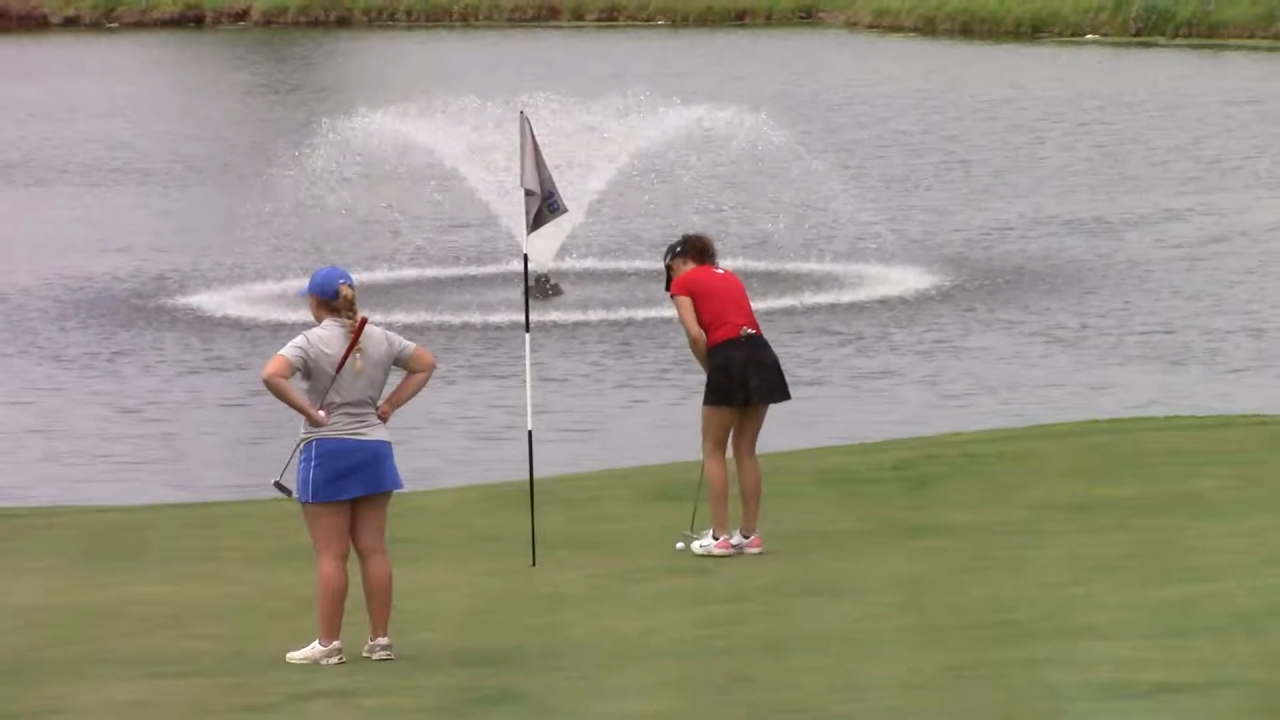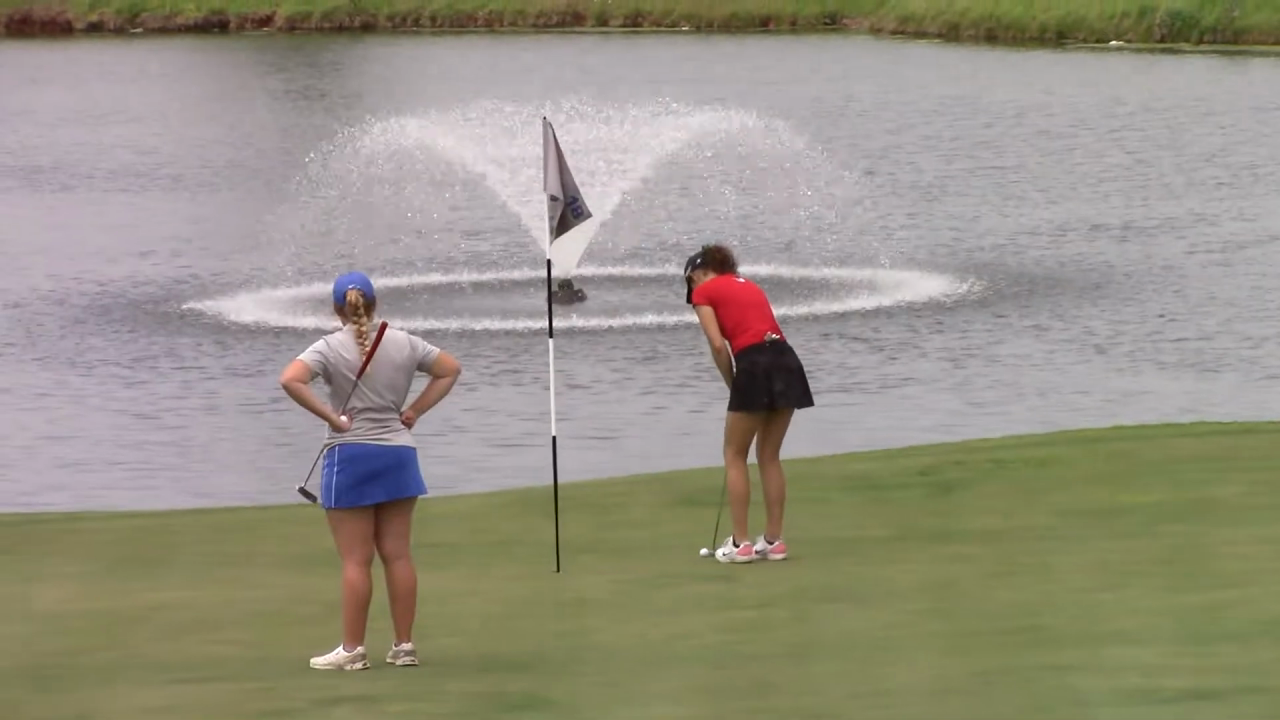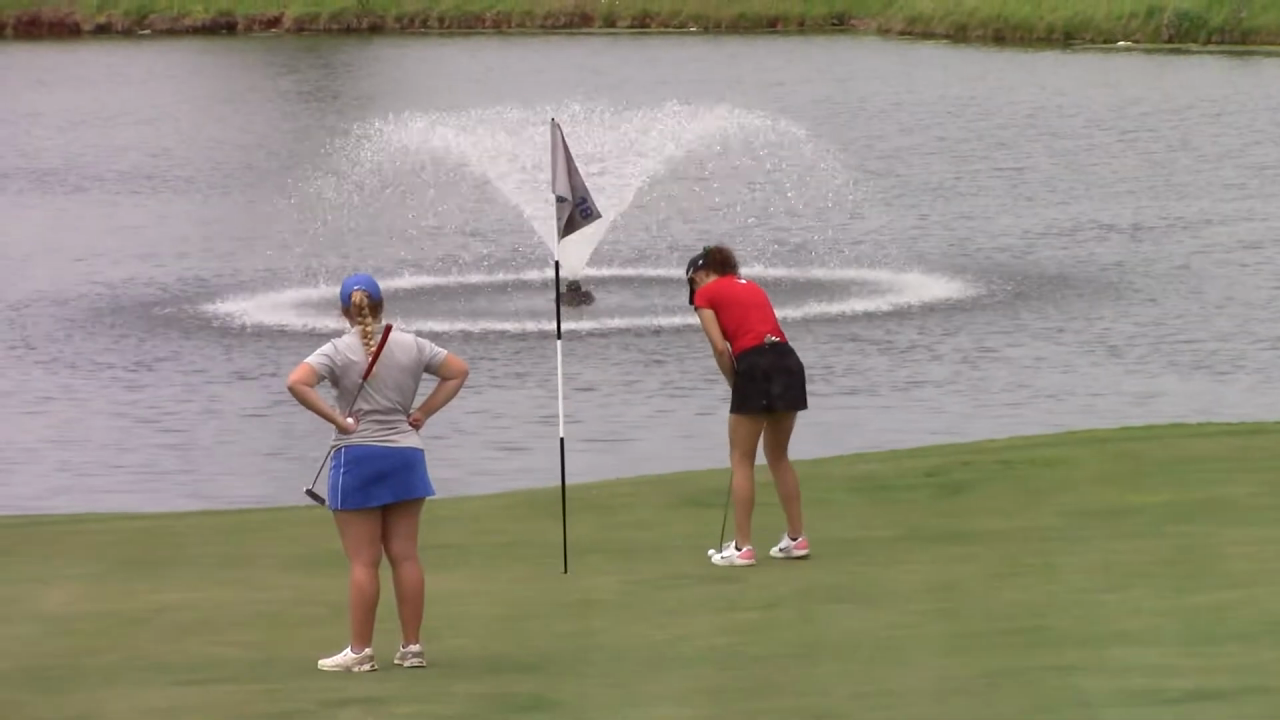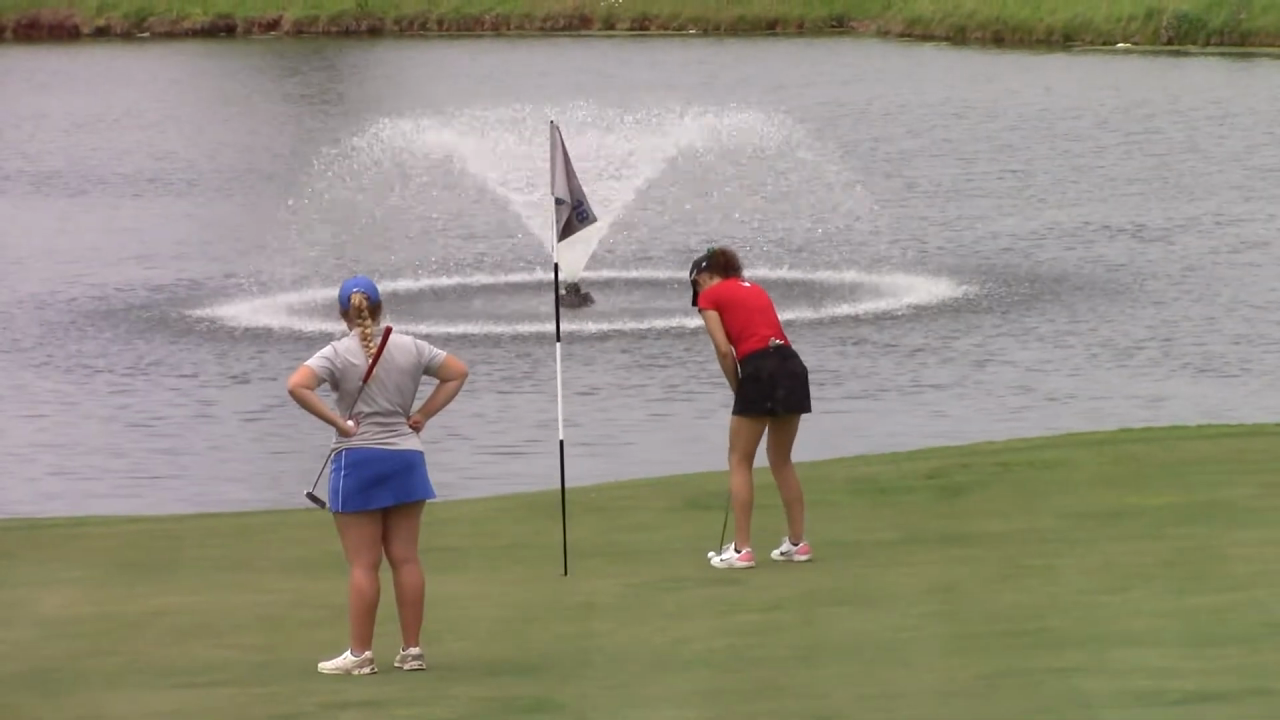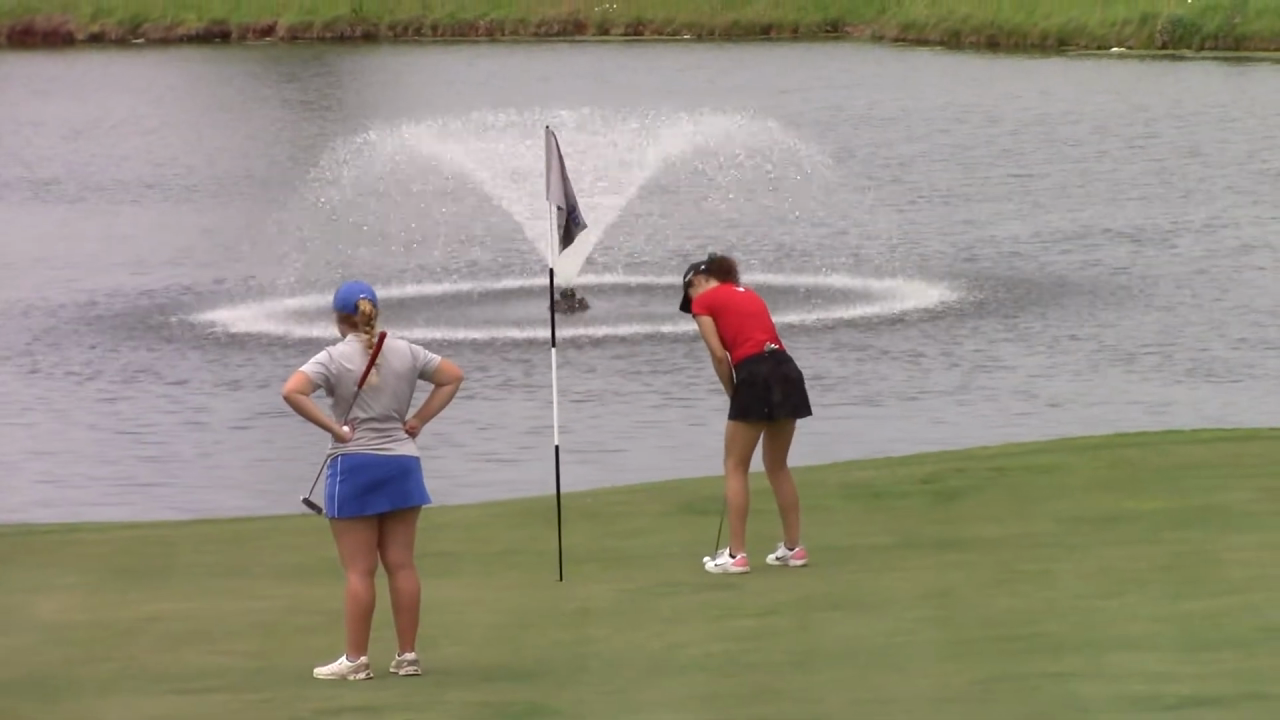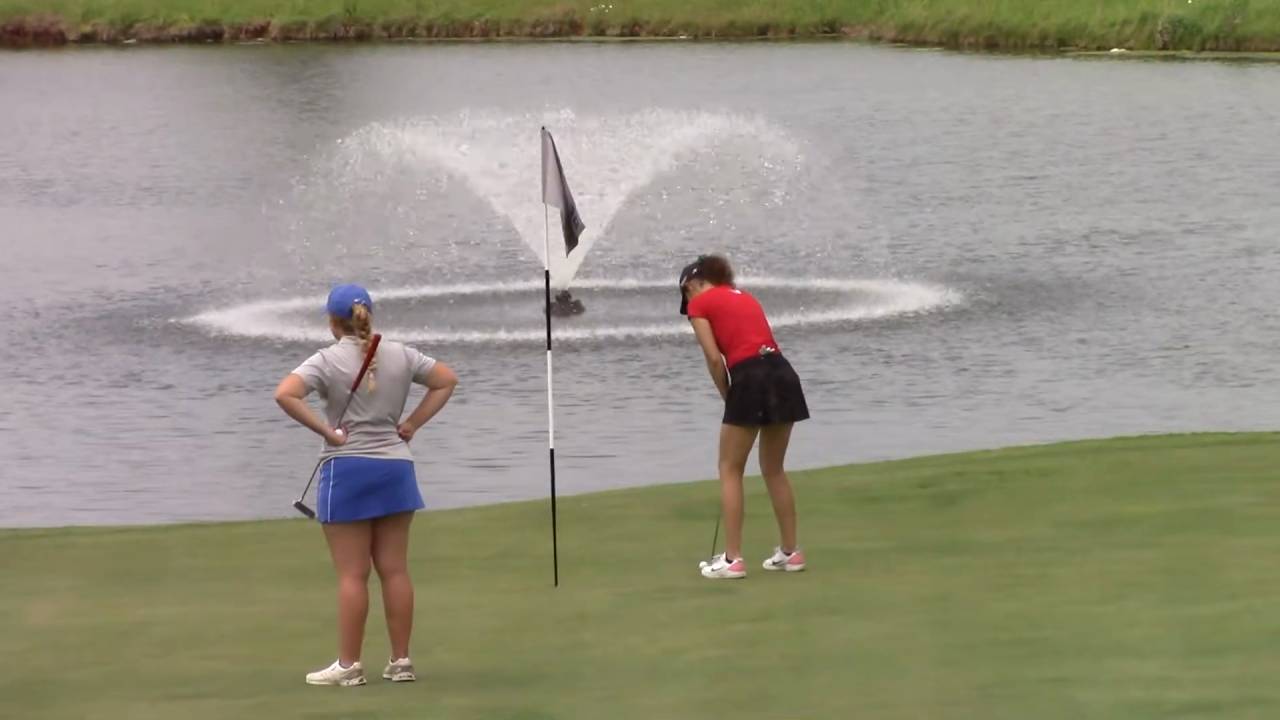
dt=0.5s
person 1, frame 1
left shoulder: (311, 341)
right shoulder: (380, 338)
left elbow: (271, 375)
right elbow: (426, 363)
left wrist: (309, 413)
right wrist: (390, 405)
left hip: (328, 452)
right hip: (374, 450)
left knee: (331, 554)
right knee: (373, 549)
left ankle: (328, 644)
right ankle: (380, 639)
person 1, frame 2
left shoulder: (331, 347)
right shoulder: (404, 343)
left elbow: (290, 380)
right elbow: (451, 369)
left wrist: (331, 418)
right wrist: (417, 410)
left hip: (352, 457)
right hip: (399, 455)
left knee: (356, 560)
right knee: (398, 555)
left ankle: (353, 650)
right ankle: (405, 646)
person 1, frame 3
left shoulder: (338, 350)
right shoulder: (411, 345)
left elbow: (296, 383)
right elbow: (460, 371)
left wrist: (337, 420)
right wrist: (424, 413)
left hip: (358, 459)
right hip: (406, 457)
left knee: (363, 562)
right knee: (405, 556)
left ankle: (360, 651)
right ankle: (412, 647)
person 1, frame 4
left shoulder: (337, 353)
right shoulder: (410, 347)
left elbow: (296, 386)
right elbow: (459, 372)
left wrist: (338, 423)
right wrist: (424, 414)
left hip: (359, 461)
right hip: (406, 460)
left knee: (363, 565)
right knee: (405, 560)
left ankle: (360, 654)
right ankle: (412, 650)
person 1, frame 5
left shoulder: (333, 358)
right shoulder: (406, 352)
left elbow: (291, 392)
right elbow: (453, 377)
left wrist: (334, 429)
right wrist: (419, 420)
left hip: (354, 467)
right hip: (402, 465)
left knee: (359, 571)
right knee: (401, 565)
left ankle: (356, 659)
right ankle: (407, 655)
person 1, frame 6
left shoulder: (327, 360)
right shoulder: (400, 354)
left elbow: (285, 395)
right elbow: (448, 380)
left wrist: (327, 432)
right wrist: (413, 424)
left hip: (348, 470)
right hip: (396, 468)
left knee: (352, 575)
right knee: (394, 570)
left ankle: (349, 665)
right ankle: (401, 661)
person 2, frame 1
left shoulder: (682, 282)
right shoulder: (729, 276)
left elbow: (695, 335)
left wrist: (710, 370)
right wrist: (717, 367)
left hip: (729, 360)
right hip: (762, 356)
left knee: (714, 451)
right knee: (746, 451)
left ankle: (719, 535)
right ankle: (749, 535)
person 2, frame 2
left shoulder: (703, 292)
right shoulder: (749, 285)
left elbow: (719, 346)
left wrist: (731, 384)
right wrist: (738, 383)
left hip: (755, 366)
right hip: (786, 362)
left knee: (735, 456)
right knee: (769, 457)
left ankle: (740, 542)
right ankle: (773, 541)
person 2, frame 3
left shoulder: (704, 294)
right shoulder: (751, 286)
left elbow: (721, 348)
left wrist: (735, 386)
right wrist: (740, 384)
left hip: (756, 368)
right hip: (788, 363)
left knee: (741, 460)
right knee: (778, 456)
left ankle: (742, 547)
right ankle: (796, 538)
person 2, frame 4
left shoulder: (709, 296)
right shoulder: (754, 288)
left elbow: (725, 351)
left wrist: (737, 388)
right wrist: (744, 389)
left hip: (760, 371)
right hip: (791, 367)
left knee: (739, 462)
right knee: (781, 461)
left ankle: (741, 549)
right ankle: (797, 542)
person 2, frame 5
left shoulder: (703, 301)
right shoulder: (748, 294)
left elbow: (720, 355)
left wrist: (733, 394)
right wrist: (739, 394)
left hip: (756, 377)
right hip: (787, 372)
left knee: (735, 467)
right knee: (777, 466)
left ankle: (736, 554)
right ankle: (793, 547)
person 2, frame 6
left shoulder: (698, 303)
right shoulder: (744, 296)
left elbow: (714, 359)
left wrist: (728, 398)
right wrist: (734, 396)
left hip: (751, 380)
right hip: (783, 375)
left knee: (730, 470)
right knee: (773, 469)
left ankle: (732, 559)
right ankle: (790, 552)
